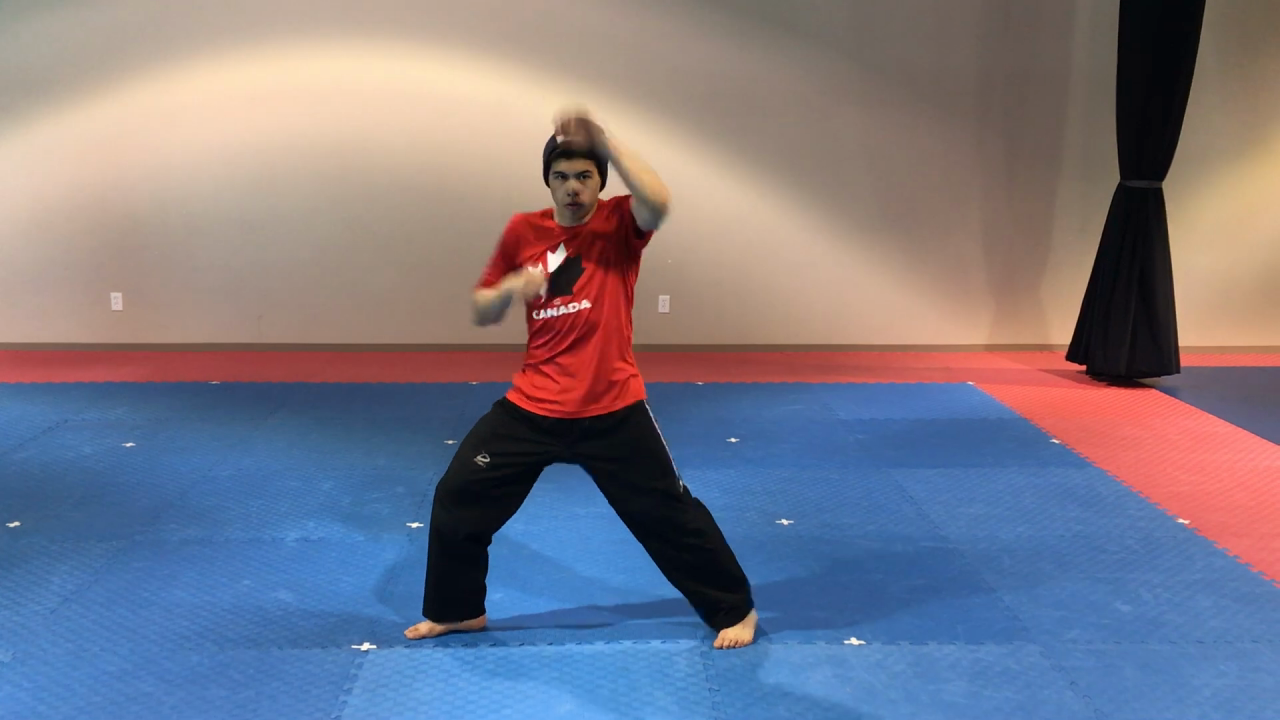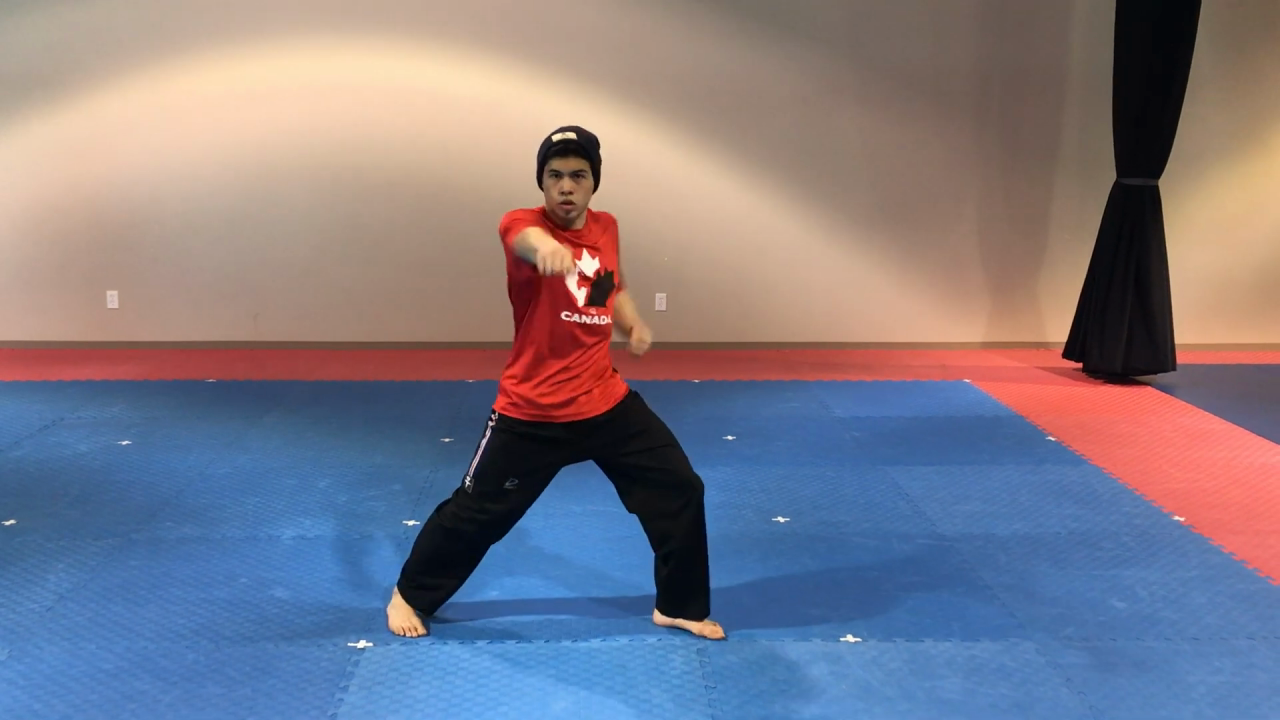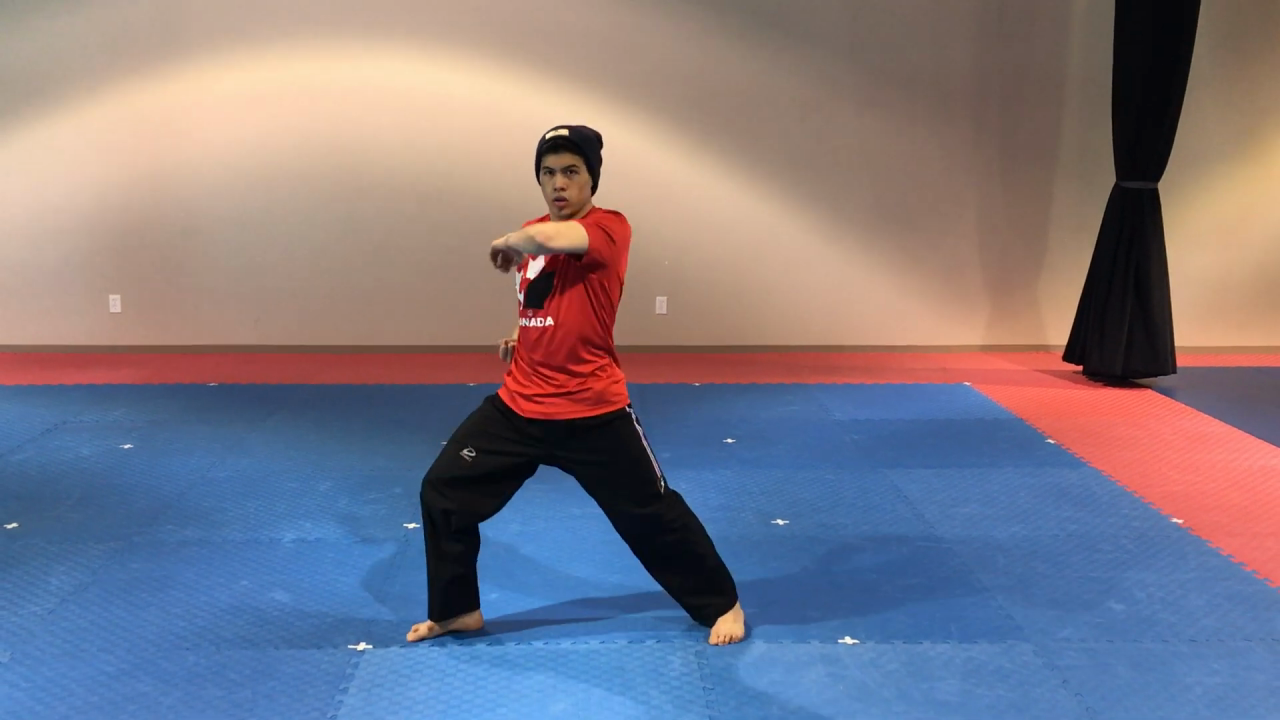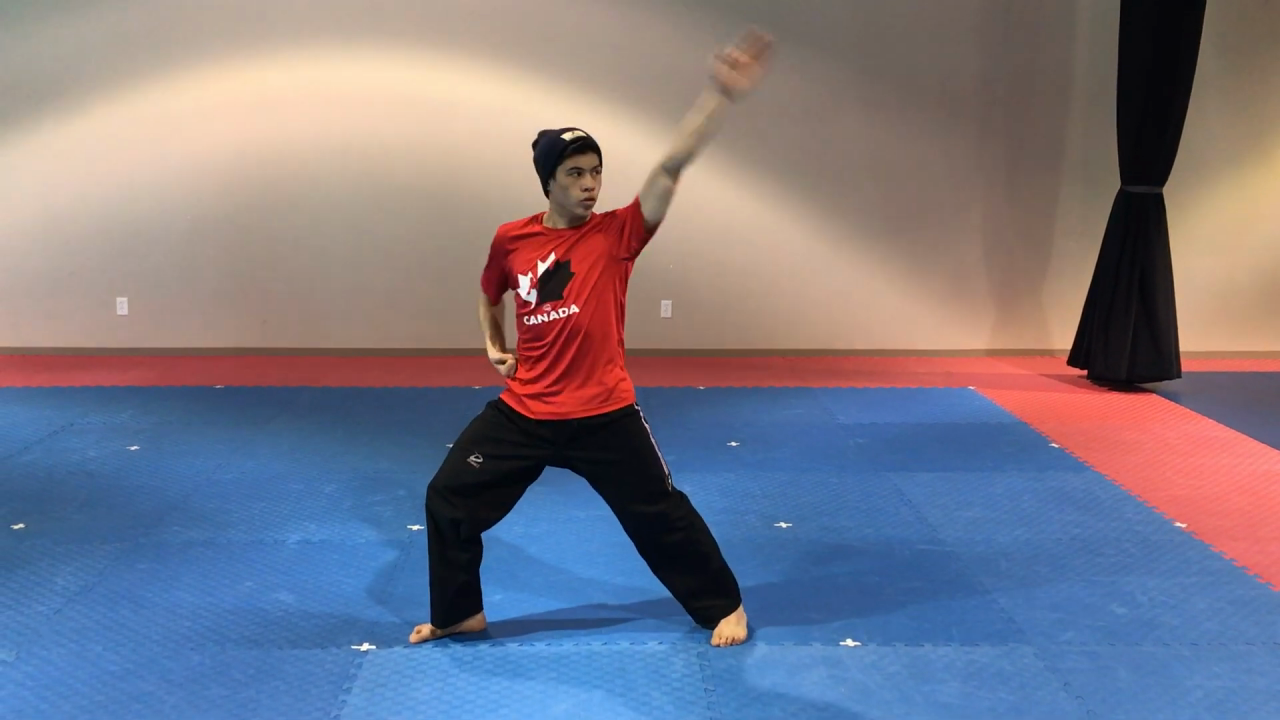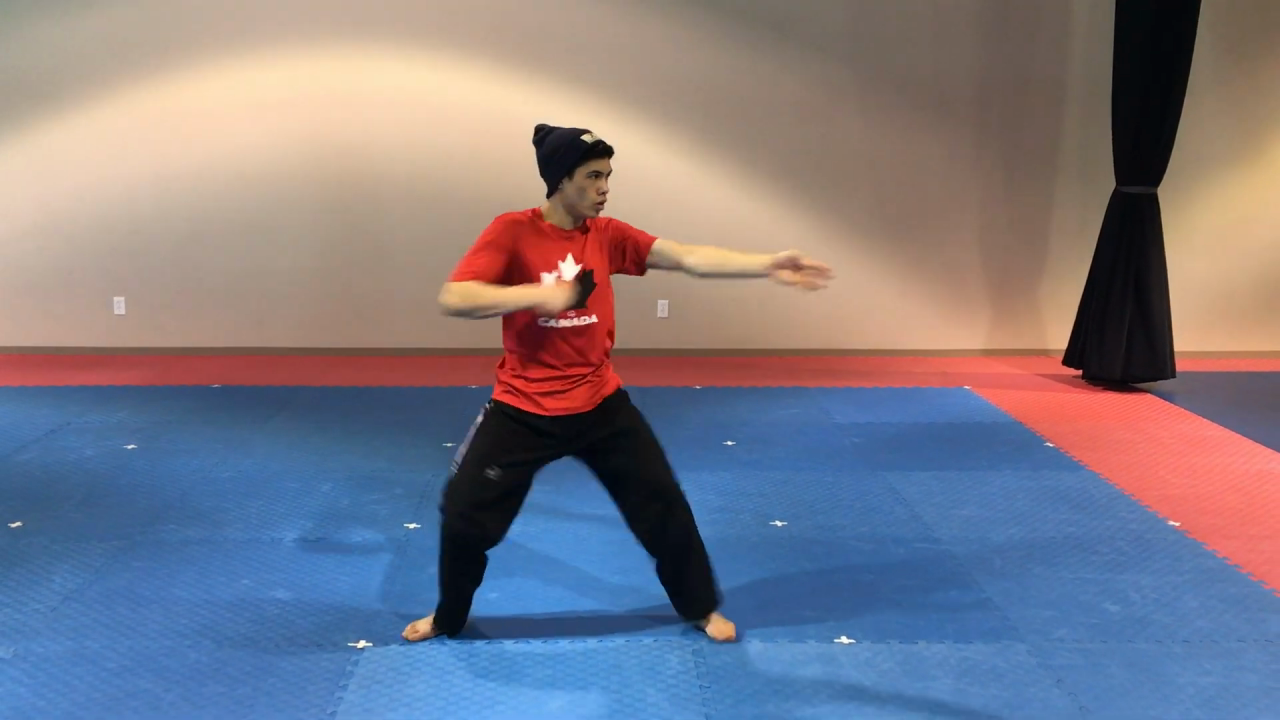
dt=0.5s
person 1, frame 1
left shoulder: (621, 224)
right shoulder: (523, 230)
left elbow: (659, 200)
right elbow: (482, 310)
left wrist: (597, 136)
right wrist: (511, 287)
left hip: (612, 409)
right hip: (531, 407)
left knee: (668, 512)
right knee: (457, 494)
left ankle: (736, 610)
right ankle: (455, 610)
person 1, frame 2
left shoulder: (606, 228)
right shoulder: (522, 223)
right elbow: (536, 245)
left wrist: (632, 324)
right wrist: (551, 249)
left hip: (609, 404)
right hip: (531, 413)
left knee: (680, 489)
right knee: (476, 511)
left ankle: (681, 606)
right ankle: (410, 596)
person 1, frame 3
left shoulder: (611, 228)
right shoulder: (532, 233)
left elbow: (552, 239)
left wrist: (506, 242)
right wrist: (517, 336)
left hip: (594, 414)
right hip: (518, 407)
left knee: (651, 513)
right knee: (442, 490)
left ankle: (722, 604)
right ankle: (457, 609)
person 1, frame 4
left shoulder: (617, 237)
right shoulder: (511, 239)
left elbow: (670, 169)
right elbow: (492, 295)
left wrist: (721, 92)
right wrist: (495, 346)
left hip: (604, 415)
right hip: (523, 412)
left knee: (659, 513)
right knee: (450, 498)
left ankle: (725, 605)
right ankle: (458, 613)
person 1, frame 5
left shoulder: (608, 235)
right shoulder: (509, 231)
left elbow: (687, 258)
right elbow: (455, 298)
left wrist: (768, 265)
right wrist: (536, 296)
left hip: (598, 403)
right hip: (523, 407)
left knee: (661, 499)
right knee: (466, 507)
left ankle: (702, 606)
right ankle: (449, 616)
